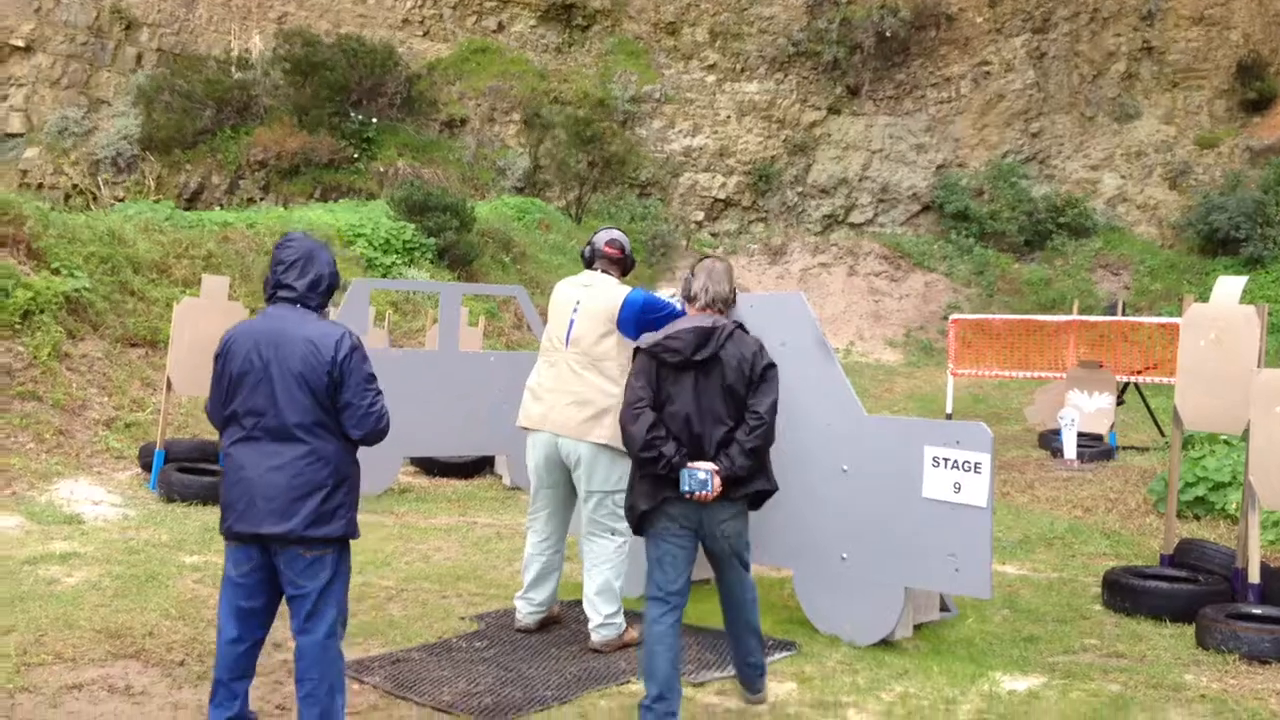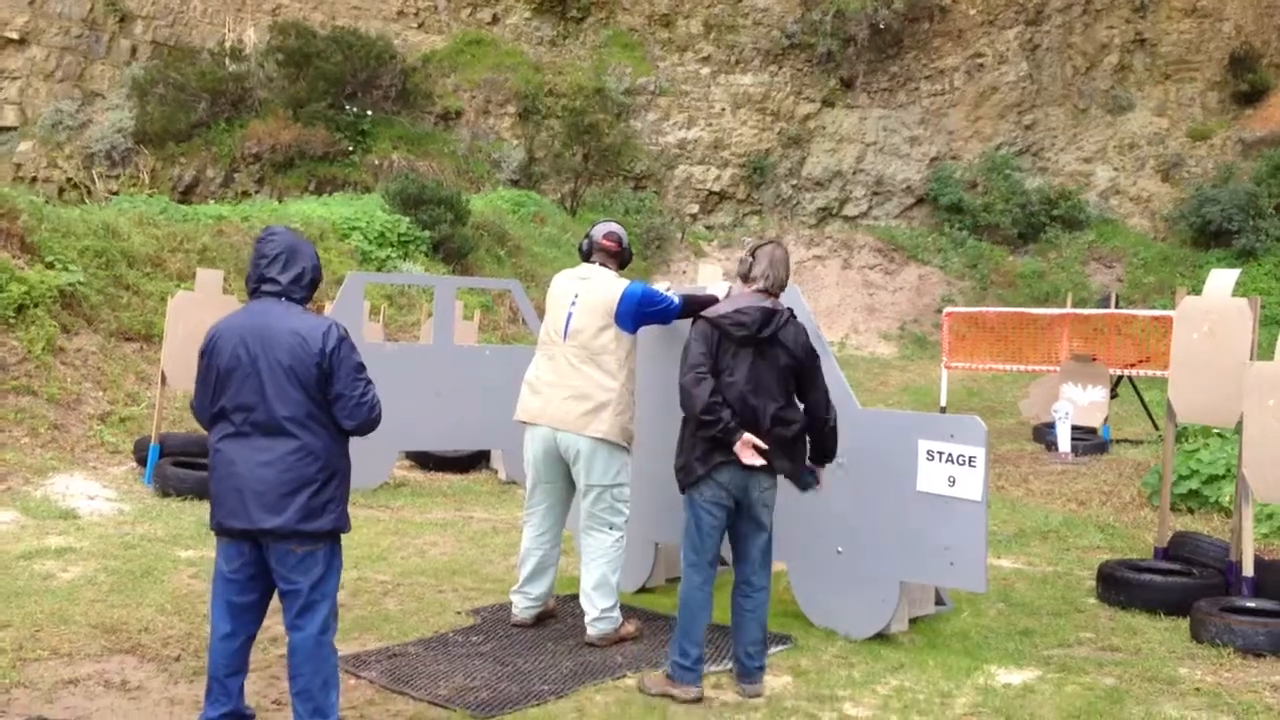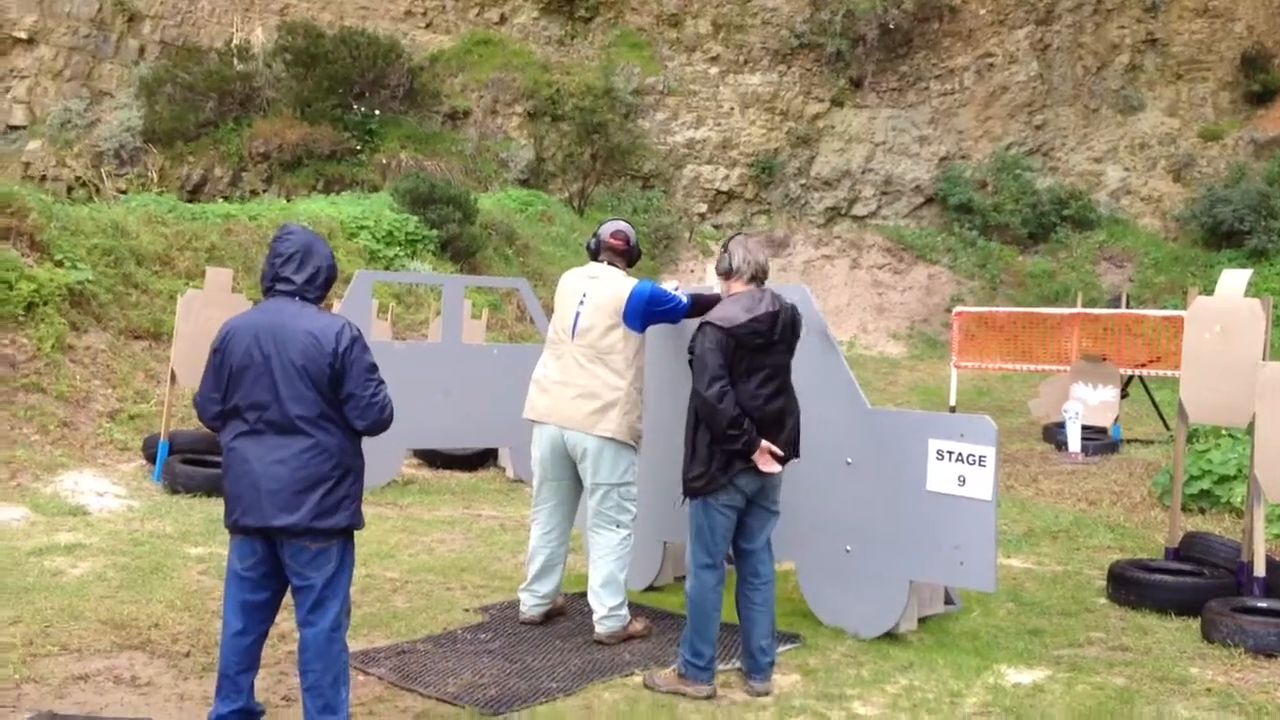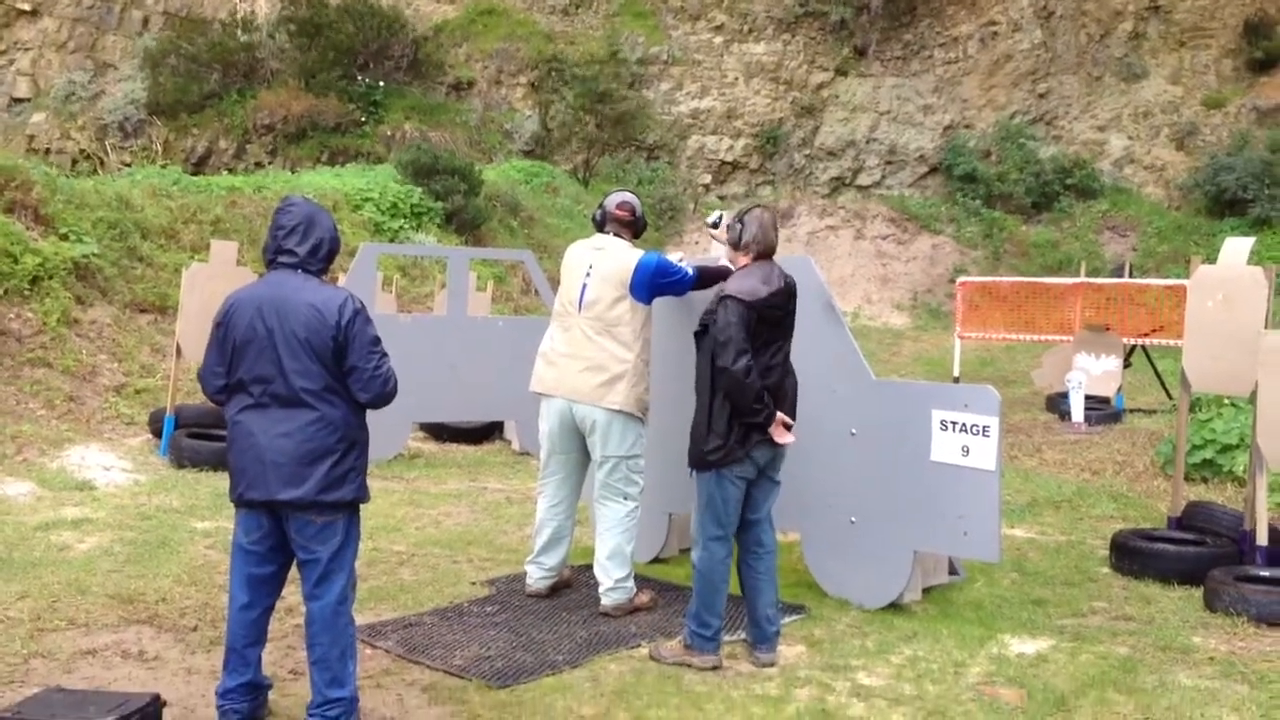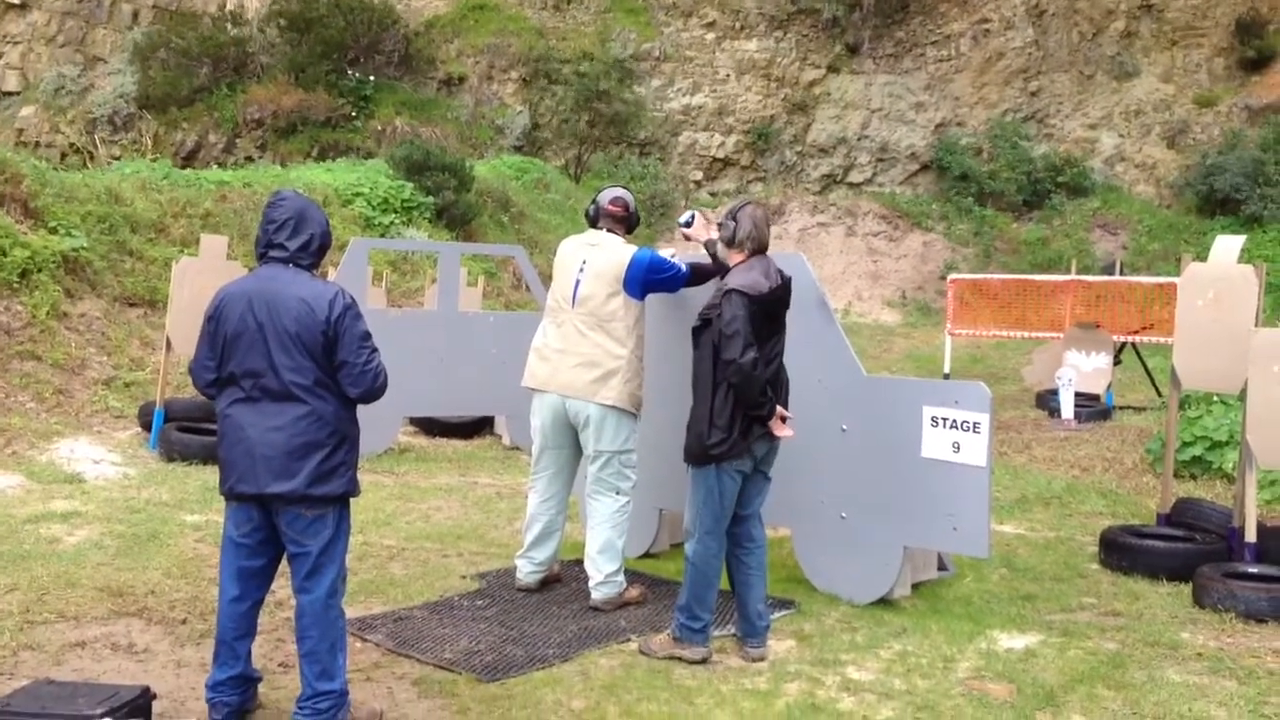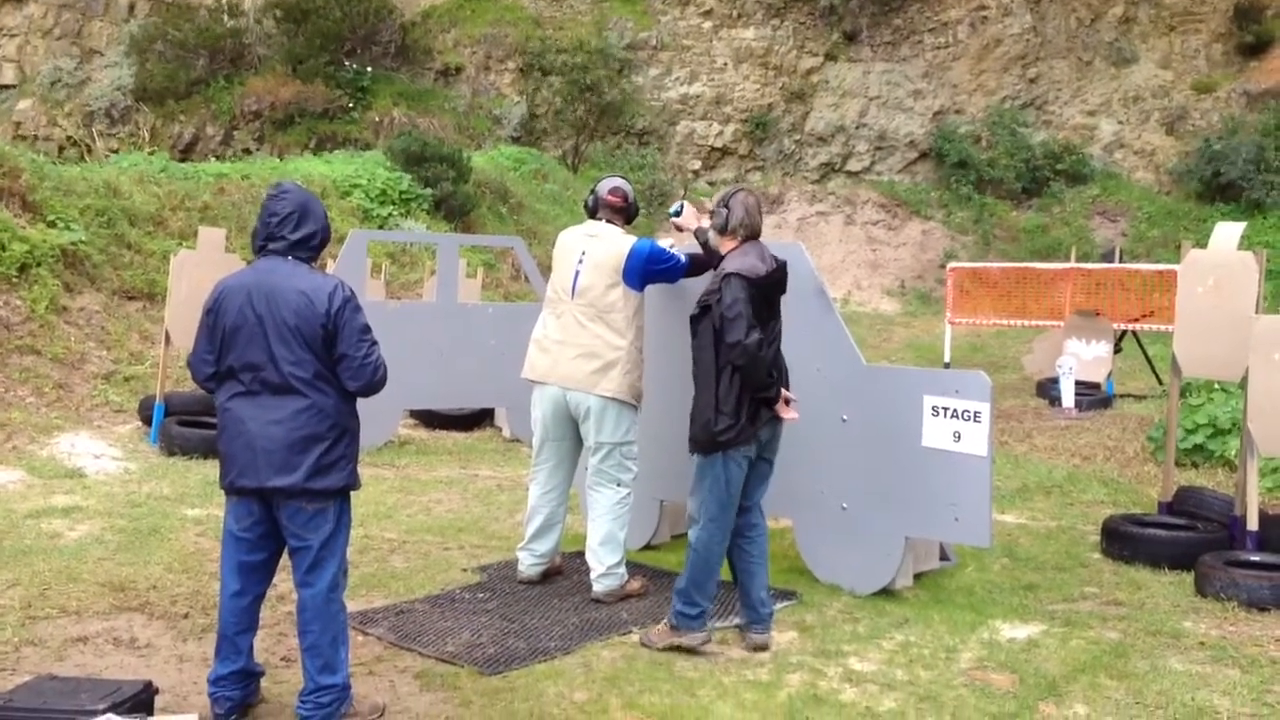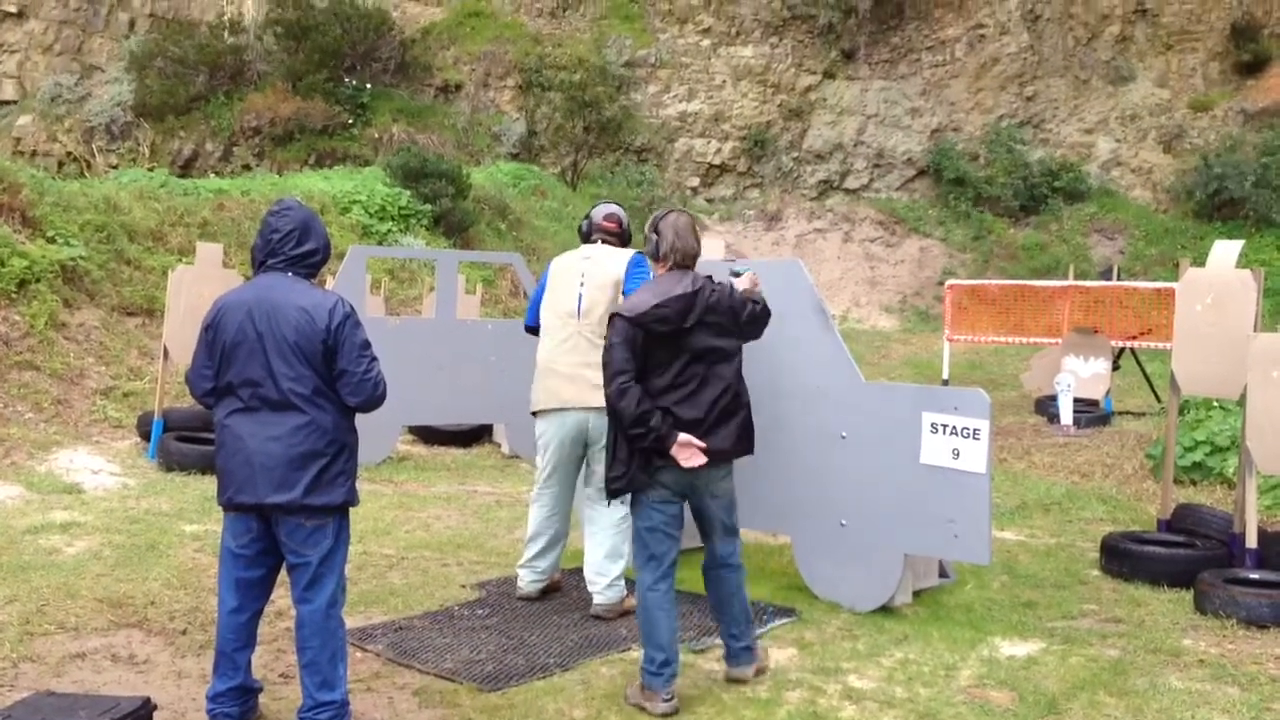
dt=0.7s
person 1, frame 1
left shoulder: (236, 339)
right shoulder: (336, 342)
left elbow: (218, 415)
right elbow: (370, 426)
left hip: (247, 507)
right hip: (311, 511)
left knee: (239, 622)
right knee: (317, 630)
person 1, frame 2
left shoulder: (221, 334)
right shoulder: (324, 334)
left elbow: (204, 412)
right elbow: (363, 416)
left hip: (236, 503)
right hip: (302, 505)
left knee: (232, 620)
right knee: (309, 626)
person 1, frame 3
left shoulder: (233, 331)
right shoulder: (337, 334)
left elbow: (209, 411)
right elbow: (374, 416)
right wrist: (330, 413)
left hip: (250, 501)
right hip: (316, 504)
left knee: (243, 617)
right knee: (321, 623)
person 1, frame 4
left shoulder: (237, 304)
right shoulder: (340, 306)
left elbow: (213, 384)
right elbow: (378, 389)
right wrist: (336, 384)
left hip: (255, 475)
right hip: (321, 477)
left knee: (249, 592)
right knee: (328, 598)
person 1, frame 5
left shoulder: (228, 298)
right shoulder: (330, 301)
left elbow: (203, 377)
right elbow: (367, 384)
right wrist: (324, 380)
left hip: (245, 469)
right hip: (311, 472)
left knee: (239, 584)
right knee: (317, 590)
person 1, frame 6
left shoulder: (226, 291)
right shoulder: (329, 293)
left elbow: (203, 370)
right elbow: (367, 376)
right wrist: (325, 373)
left hip: (245, 463)
right hip: (312, 465)
left knee: (241, 579)
right knee: (319, 583)
person 1, frame 7
left shoulder: (225, 308)
right shoulder: (330, 310)
left elbow: (201, 388)
right elbow: (367, 393)
right wrist: (323, 389)
left hip: (243, 479)
right hip: (310, 481)
left knee: (238, 596)
right knee: (317, 601)
person 2, frame 1
left shoulder: (655, 349)
right shoulder: (751, 351)
left elbow: (635, 420)
right elbow: (761, 422)
left wrist: (677, 466)
right wrist: (724, 471)
left hip: (670, 497)
right hip: (726, 497)
left knee: (663, 605)
right knee: (737, 590)
right ankle: (753, 680)
person 2, frame 2
left shoulder: (712, 321)
right shoulder: (795, 334)
left elbow: (694, 386)
right elbow: (818, 406)
left wrist: (729, 434)
right wrist: (818, 458)
left hip: (713, 465)
right hip: (763, 469)
left knee: (698, 570)
right knee: (754, 573)
left ankle: (684, 675)
right ankle: (750, 674)
person 2, frame 3
left shoulder: (718, 325)
right shoulder: (785, 317)
left elbow: (712, 396)
left wrist: (746, 444)
left hip: (723, 465)
right hip: (768, 463)
left knee: (706, 569)
right knee: (758, 565)
left ankle: (695, 673)
right ankle: (759, 670)
person 2, frame 4
left shoulder: (733, 299)
right shoulder: (782, 287)
left elbow: (735, 369)
left wrist: (761, 417)
left hip: (732, 437)
right hip: (767, 438)
left knee: (713, 540)
right knee: (758, 534)
left ankle: (701, 643)
right ankle: (765, 641)
person 2, frame 5
left shoulder: (735, 294)
right shoulder: (770, 281)
left elbow: (741, 364)
left wrist: (765, 411)
left hip: (728, 432)
right hip: (760, 433)
left knee: (706, 534)
right knee: (747, 529)
left ankle: (690, 635)
right ankle: (754, 635)
person 2, frame 6
left shoulder: (733, 278)
right shoulder: (761, 267)
left elbow: (744, 347)
left wrist: (769, 393)
right wrist: (696, 230)
left hip: (734, 418)
right hip: (762, 418)
left knee: (709, 520)
right knee: (747, 518)
left ankle: (687, 621)
right ankle: (757, 622)
person 2, frame 7
left shoulder: (631, 313)
right shoulder: (723, 302)
left elbow: (620, 391)
right elbow: (757, 319)
left wrist: (664, 438)
right wrist: (749, 291)
left hip: (653, 462)
right hip: (712, 455)
left knee: (655, 569)
right knee: (724, 554)
right ankle: (742, 655)
person 3, frame 1
left shoulder: (562, 290)
right shoulder: (627, 301)
right elbow: (685, 314)
left hip: (542, 422)
right hip: (594, 430)
left knee: (544, 522)
right knee: (604, 531)
left ankle: (531, 609)
right ankle: (607, 628)
person 3, frame 2
left shoulder: (559, 283)
right shoulder: (625, 295)
right elbow: (683, 306)
right wrist: (720, 300)
left hip: (541, 416)
right hip: (593, 425)
left knee: (541, 516)
right knee: (602, 525)
left ankle: (528, 604)
right ankle: (603, 622)
person 3, frame 3
left shoulder: (568, 282)
right shoulder: (634, 294)
right elbow: (691, 306)
left wrist: (660, 292)
left hip: (550, 415)
right hip: (600, 424)
left knee: (549, 513)
right knee: (610, 523)
left ankle: (536, 601)
right ankle: (611, 620)
person 3, frame 4
left shoulder: (573, 254)
right shoulder: (640, 265)
right elbow: (695, 278)
left wrist: (663, 265)
right wrist: (733, 270)
left hip: (556, 388)
right hip: (609, 396)
left knee: (555, 486)
right knee: (616, 495)
left ankle: (542, 574)
right ankle: (617, 592)
person 3, frame 5
left shoulder: (567, 249)
right shoulder: (634, 261)
right elbow: (688, 275)
right wrist: (725, 264)
left hip: (550, 384)
right hip: (602, 392)
left knee: (547, 480)
right knee: (608, 489)
left ankle: (532, 568)
right ankle: (606, 586)
person 3, frame 6
left shoulder: (565, 240)
right shoulder: (635, 251)
right elbow: (691, 265)
left hip: (550, 376)
right hip: (604, 384)
left knee: (548, 473)
right knee: (610, 481)
left ankle: (534, 561)
right ankle: (609, 579)
person 3, frame 7
left shoulder: (557, 266)
right shoulder: (630, 263)
left elbow: (533, 325)
left hip: (556, 399)
left knee: (550, 493)
right knee: (608, 499)
left ankle: (533, 577)
right ankle: (608, 594)
